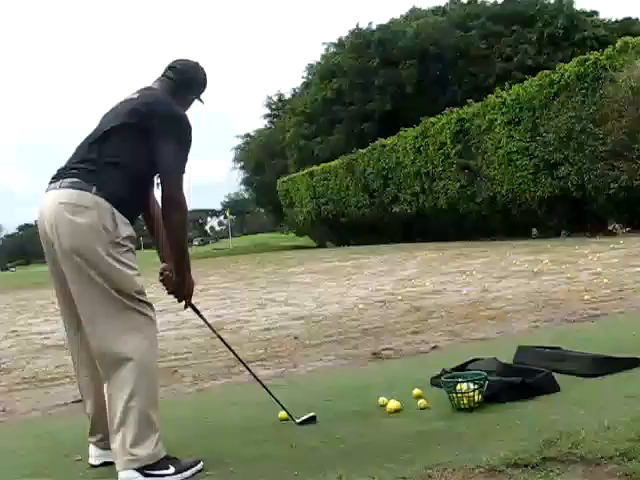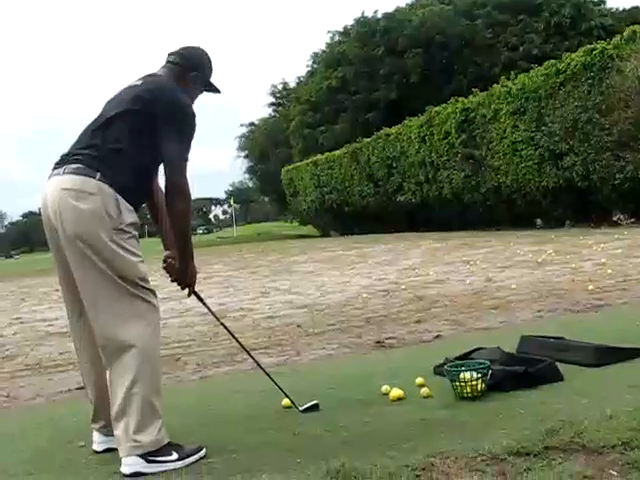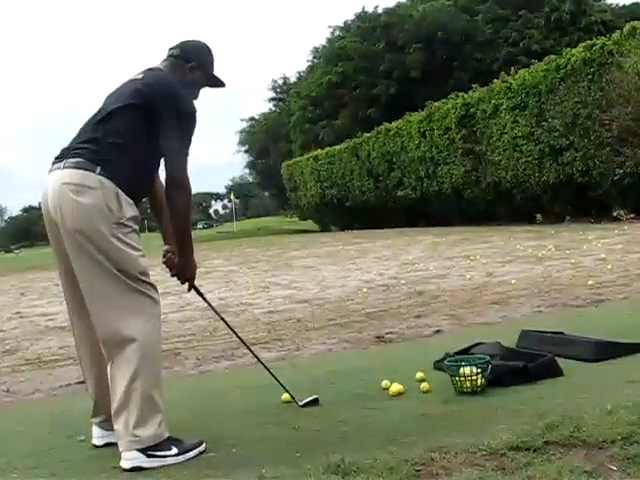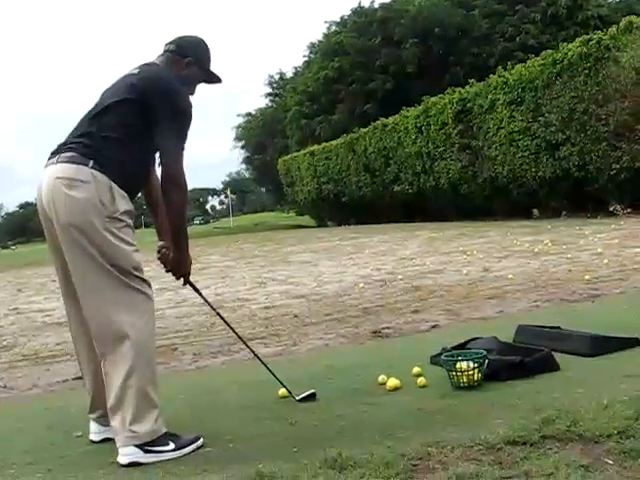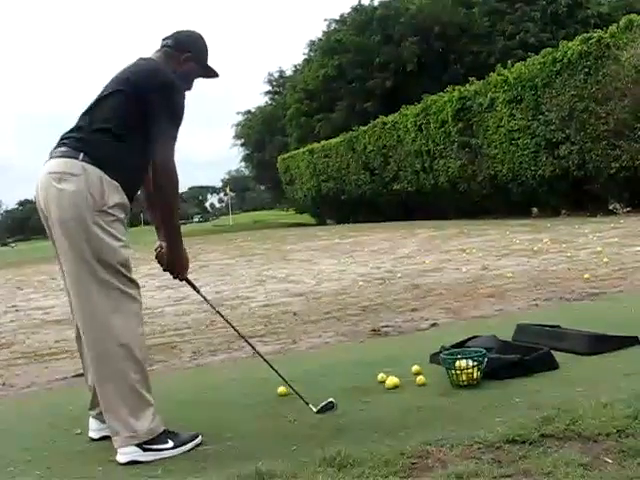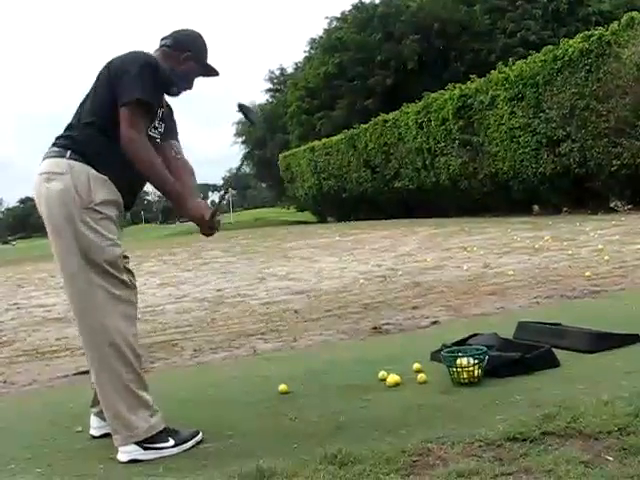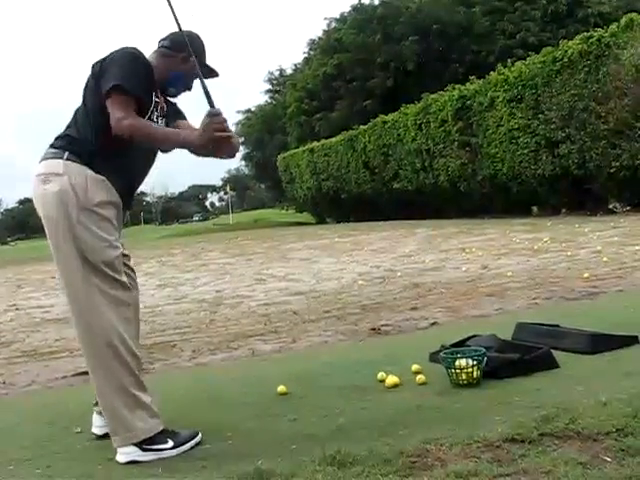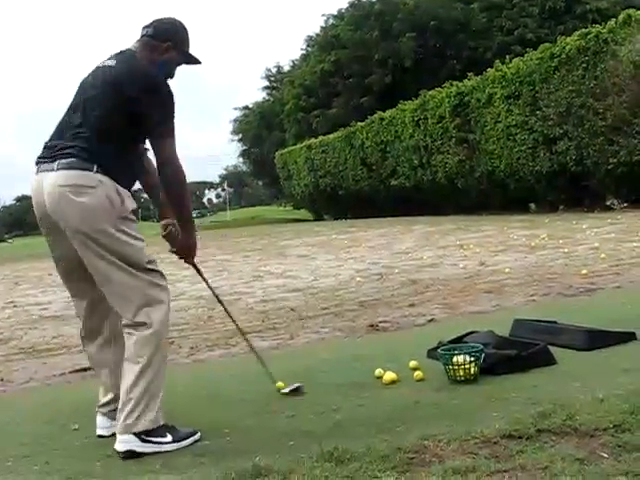
dt=0.3s
person 1, frame 1
left shoulder: (131, 107)
right shoulder: (171, 117)
left elbow: (145, 194)
right elbow: (173, 201)
left wrist: (166, 261)
right wrist: (183, 270)
left hip: (56, 207)
right hip: (87, 212)
left knee: (90, 334)
right knee: (132, 331)
left ankle: (106, 439)
person 1, frame 2
left shoulder: (138, 93)
right shoulder: (175, 104)
left elbow: (148, 181)
right elbow: (176, 190)
left wrist: (169, 248)
right wrist: (185, 258)
left hip: (60, 193)
right hip: (91, 199)
left knee: (94, 321)
right knee: (133, 318)
left ankle: (109, 426)
person 1, frame 3
left shoulder: (139, 88)
right shoulder: (174, 97)
left elbow: (150, 175)
right elbow: (177, 183)
left wrist: (168, 242)
right wrist: (185, 253)
left hip: (60, 187)
right hip: (91, 193)
left knee: (93, 315)
right knee: (135, 312)
left ankle: (109, 419)
right ankle: (142, 439)
person 1, frame 4
left shoulder: (137, 82)
right shoulder: (169, 92)
left elbow: (146, 171)
right elbow: (172, 178)
left wrist: (163, 238)
right wrist: (180, 247)
left hip: (56, 183)
right hip: (85, 187)
left knee: (91, 310)
right knee: (128, 308)
left ankle: (107, 415)
right ankle: (139, 435)
person 1, frame 5
left shoulder: (139, 79)
right shoulder: (162, 83)
left elbow: (148, 169)
right elbow: (162, 169)
left wrist: (164, 238)
right wrist: (175, 244)
left hip: (63, 181)
right hip: (82, 184)
left knee: (94, 308)
right knee: (114, 306)
left ankle: (107, 413)
right ankle: (138, 434)
person 1, frame 6
left shoulder: (156, 102)
right shoulder: (141, 66)
left elbow: (175, 161)
right elbow: (130, 141)
left wrist: (197, 204)
right wrist: (185, 206)
left hip: (81, 188)
right hip: (75, 182)
left knee: (107, 301)
right knee: (107, 305)
left ankle: (107, 410)
right ankle: (138, 433)
person 1, frame 7
left shoulder: (162, 104)
right shoulder: (129, 62)
left elbow: (190, 136)
right elbow: (123, 124)
left wrist: (217, 139)
right wrist: (205, 143)
left hip: (87, 191)
right hip: (71, 182)
left knee: (114, 302)
right knee: (107, 306)
left ankle: (111, 409)
right ankle: (137, 434)
person 1, frame 8
left shoulder: (111, 67)
right shoulder: (152, 86)
right elbow: (168, 163)
left wrist: (166, 213)
right wrist: (185, 226)
left hip: (50, 183)
right hip: (87, 187)
left knee: (97, 305)
right knee: (147, 300)
left ankle: (111, 409)
right ankle: (139, 427)
